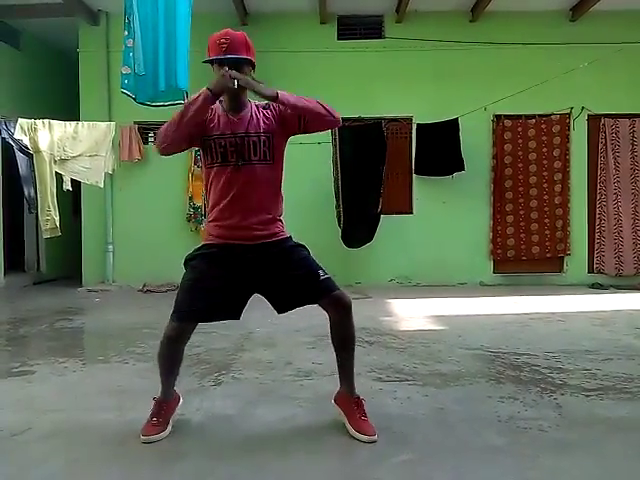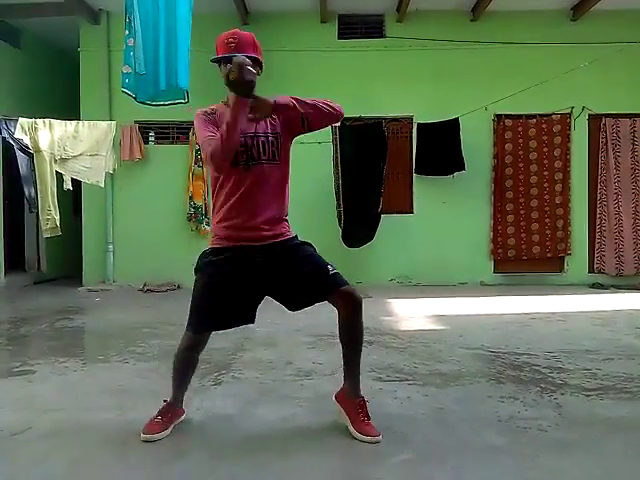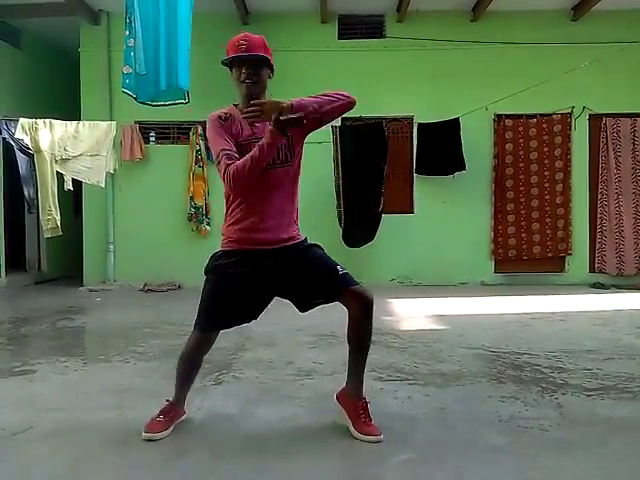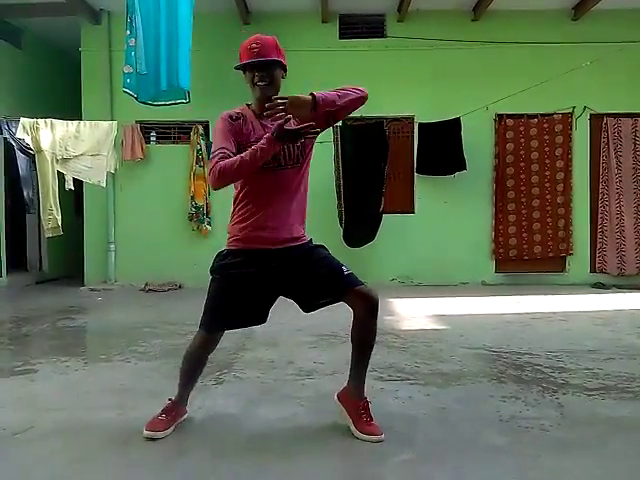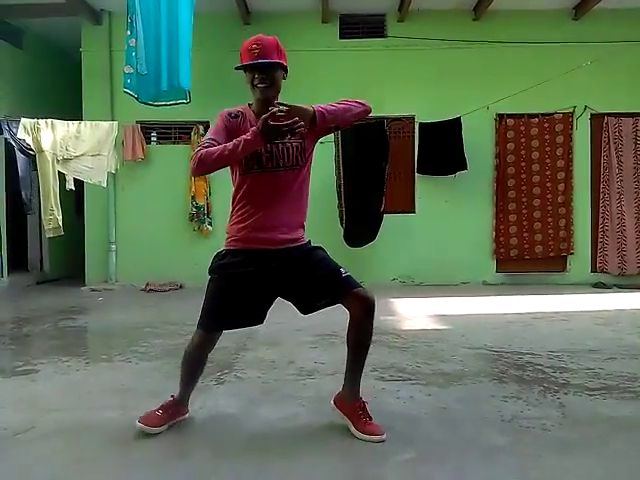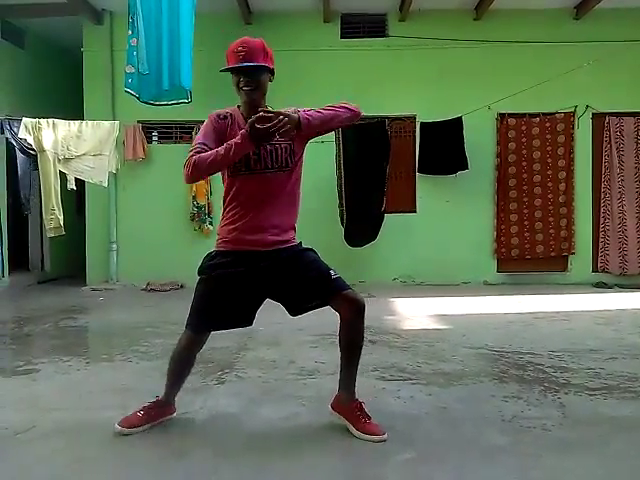
dt=0.1s
person 1, frame 1
left shoulder: (275, 113)
right shoulder: (203, 115)
left elbow: (331, 121)
right elbow: (162, 145)
left wrist: (270, 94)
right wrist: (207, 95)
left hip: (273, 243)
right hip: (220, 248)
left knee: (339, 304)
right knee: (177, 330)
left ankle: (348, 397)
right ankle: (166, 399)
person 1, frame 2
left shoulder: (279, 113)
right shoulder: (208, 117)
left elbow: (334, 113)
right elbow: (218, 158)
left wrist: (270, 105)
right wrist: (238, 98)
left hip: (281, 244)
right hip: (229, 250)
left knee: (350, 300)
right knee: (194, 338)
left ankle: (351, 395)
right ankle: (174, 405)
person 1, frame 3
left shoulder: (293, 115)
right shoulder: (221, 122)
left elbow: (347, 100)
right elbow: (236, 180)
left wrist: (285, 108)
right wrist: (275, 134)
left hip: (291, 247)
right hip: (239, 253)
left knee: (361, 300)
right knee: (201, 338)
left ankle: (353, 395)
right ankle: (176, 405)
person 1, frame 4
left shoulder: (304, 116)
right shoulder: (232, 122)
left elbow: (359, 95)
right elbow: (216, 177)
left wrist: (312, 101)
right wrist: (270, 141)
left hip: (296, 248)
right hip: (245, 253)
left knee: (366, 301)
right knee: (207, 336)
left ankle: (353, 395)
right ankle: (178, 403)
person 1, frame 5
left shoulder: (304, 121)
right shoulder: (231, 120)
left elbow: (362, 108)
right elbow: (198, 165)
left wrist: (311, 115)
right wrist: (257, 136)
left hip: (295, 249)
right hip: (243, 253)
left knee: (363, 303)
right knee: (206, 336)
left ankle: (350, 397)
right ankle: (179, 403)
person 1, frame 6
left shoulder: (288, 122)
right shoulder: (219, 124)
left elbow: (350, 112)
right elbow: (192, 172)
left wrist: (297, 120)
right wrist: (246, 138)
left hip: (285, 250)
right hip: (233, 255)
left knee: (352, 305)
right knee: (193, 336)
left ankle: (346, 399)
right ankle: (164, 402)
